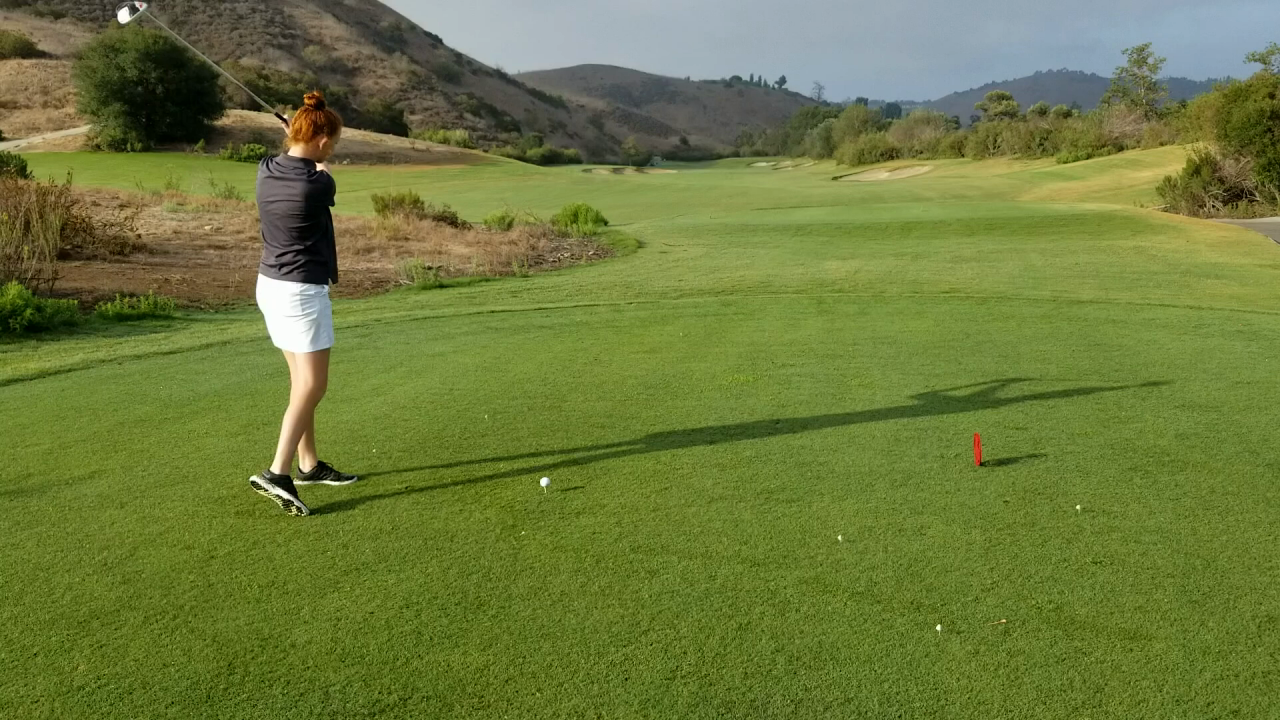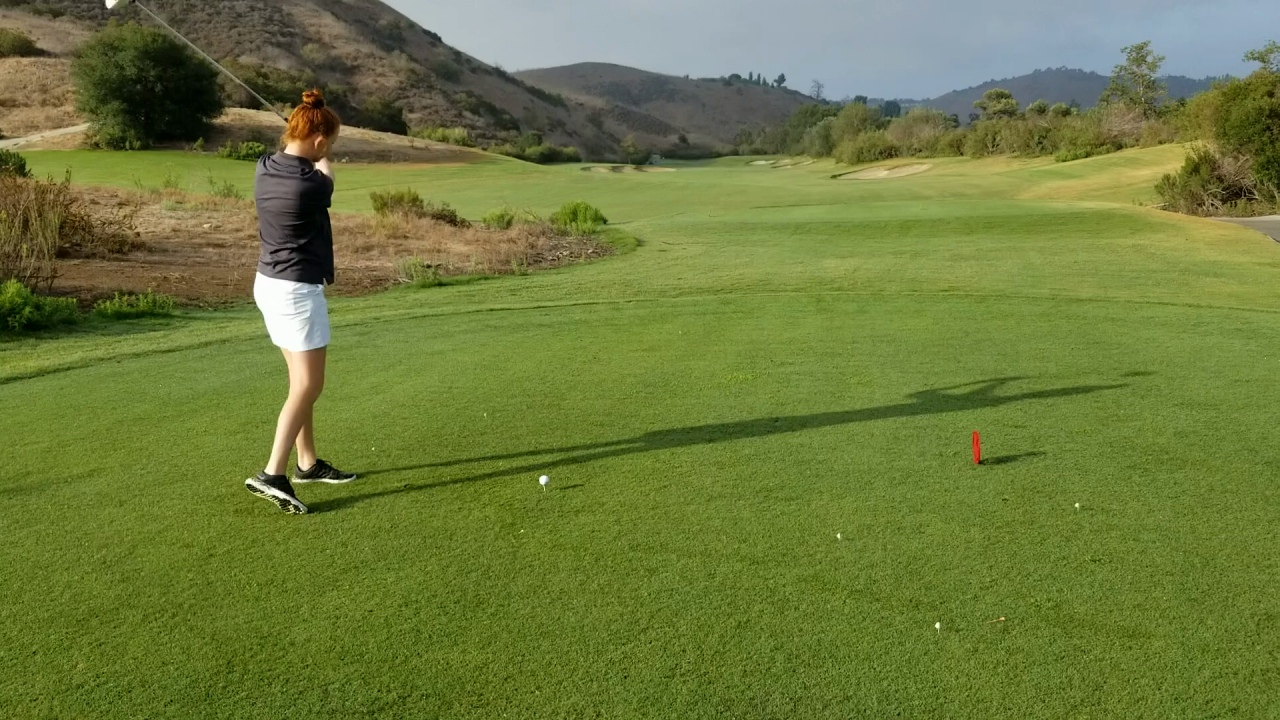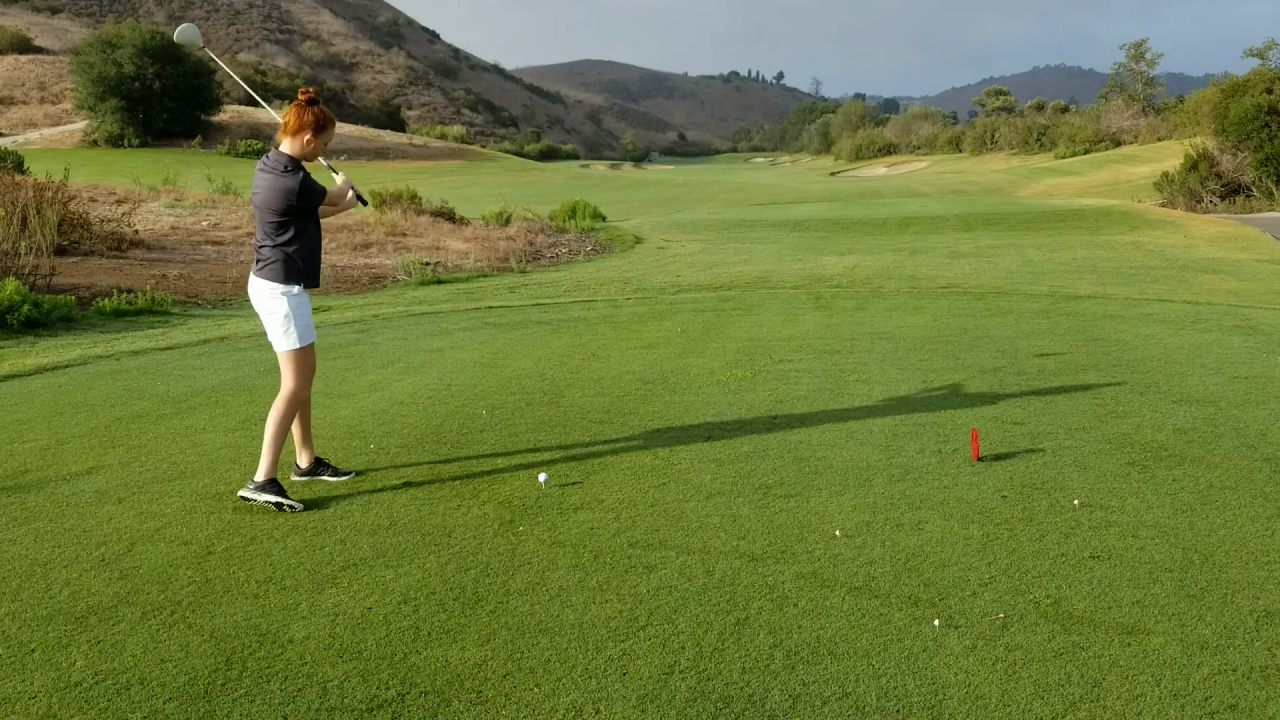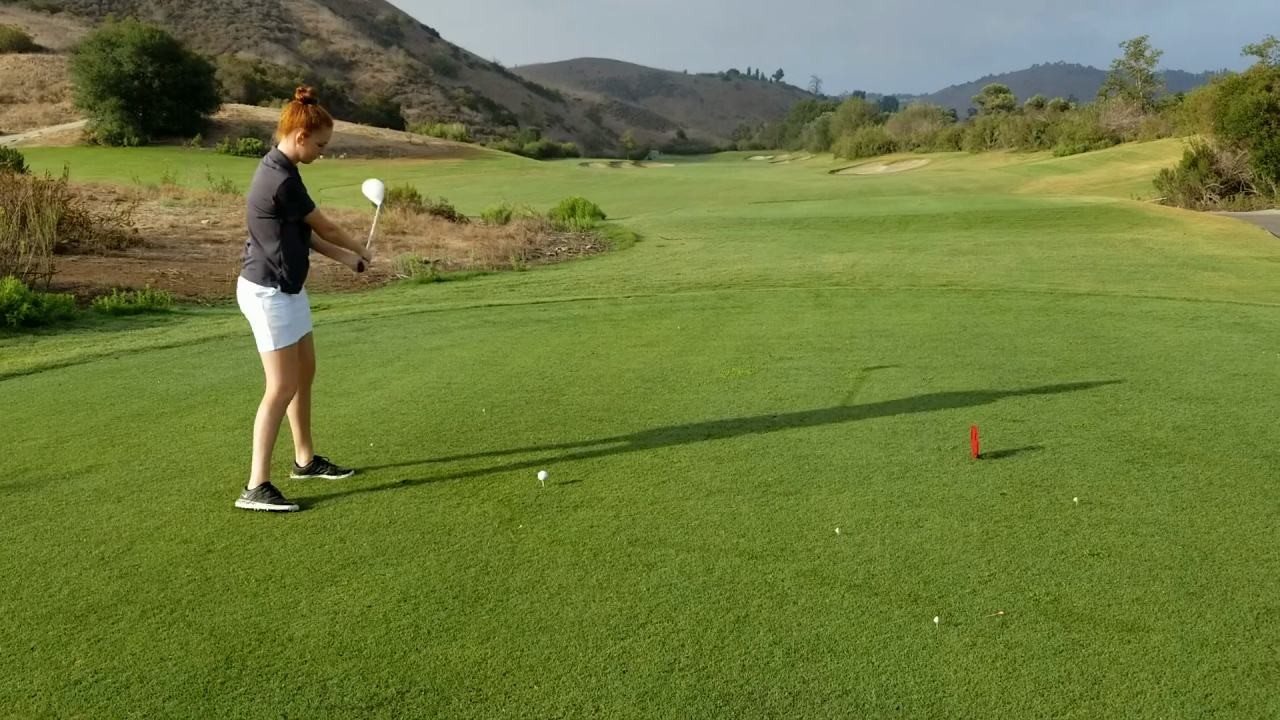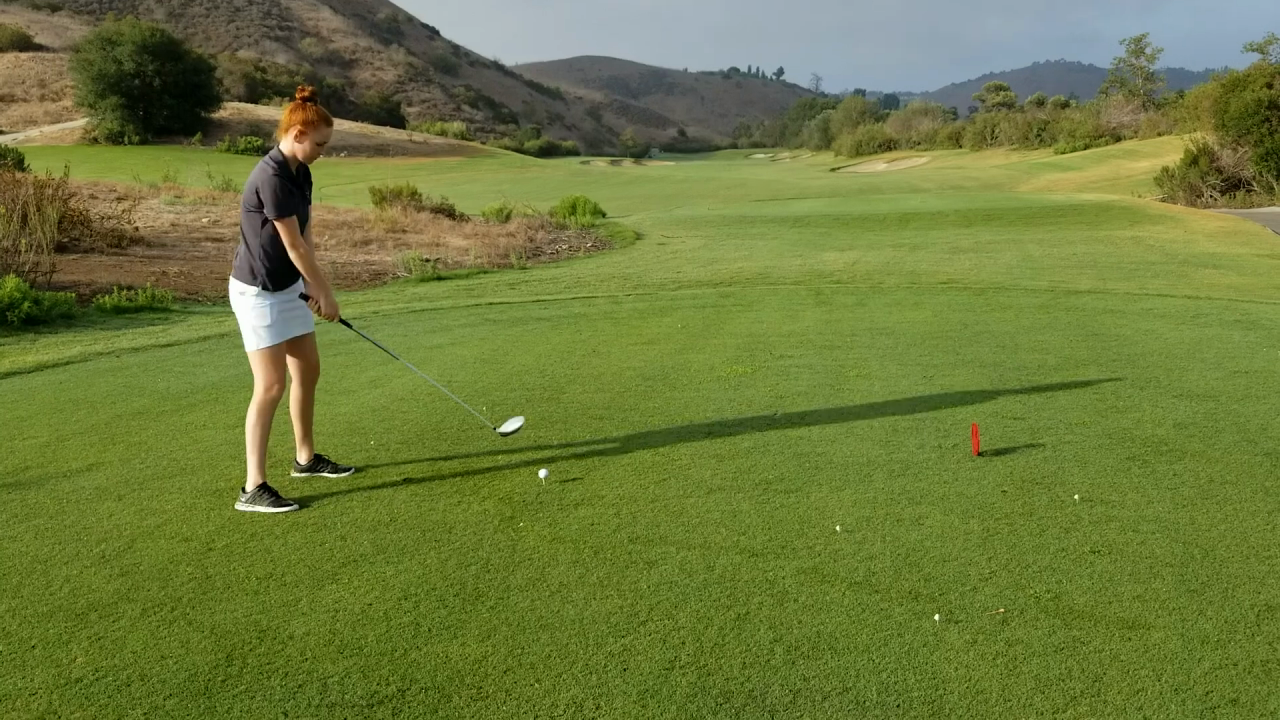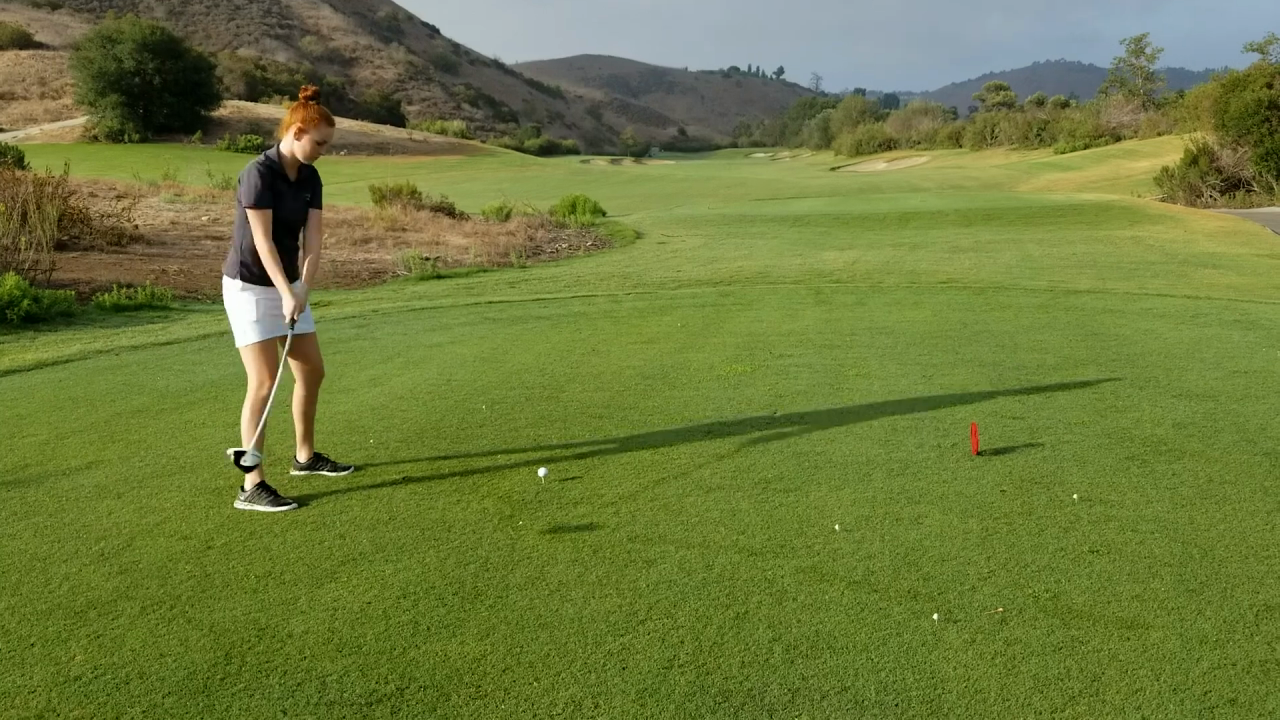
dt=0.1s
person 1, frame 1
left shoulder: (266, 171)
right shoulder: (316, 185)
left wrist: (314, 166)
right wrist: (322, 167)
left hip: (272, 286)
right hip: (302, 292)
left knee: (304, 380)
right knee: (312, 386)
left ankle: (309, 464)
right ankle: (277, 472)
person 1, frame 2
left shoulder: (265, 169)
right shoulder: (313, 184)
left wrist: (315, 167)
right wrist: (324, 168)
left hip: (270, 284)
right hip: (298, 290)
left knee: (303, 379)
right knee: (309, 385)
left ankle: (307, 463)
right ankle: (272, 473)
person 1, frame 3
left shoulder: (269, 167)
right shoulder: (297, 182)
right elbow: (335, 201)
left wrist: (340, 197)
right wrist: (345, 187)
left hip: (279, 285)
right hip: (284, 290)
left knee: (303, 373)
right knee: (294, 385)
left ankle: (306, 460)
right ankle: (262, 480)
person 1, frame 4
left shoulder: (276, 167)
right shoulder: (283, 181)
left elbow: (303, 231)
right elbow: (322, 225)
left wrist: (341, 254)
right wrist: (357, 247)
left hip: (280, 287)
right hip: (269, 291)
left knee: (304, 373)
right knee: (281, 387)
left ankle: (305, 458)
right ankle: (256, 486)
person 1, frame 5
left shoulder: (302, 176)
right shoulder: (270, 177)
left elbow: (303, 240)
right elbow: (292, 245)
left wrist: (313, 291)
right wrist: (325, 292)
left hip: (288, 288)
right hip: (257, 290)
left knee: (308, 371)
right knee: (271, 386)
left ankle: (306, 457)
right ankle: (253, 487)
person 1, frame 6
left shoulder: (311, 179)
right shoulder: (258, 173)
left elbow: (311, 239)
right elbow: (264, 240)
left wrist: (300, 290)
right wrist: (287, 292)
left hip: (285, 287)
right hip: (248, 287)
left knee: (312, 372)
right knee: (263, 383)
left ankle: (305, 455)
right ankle: (252, 486)
